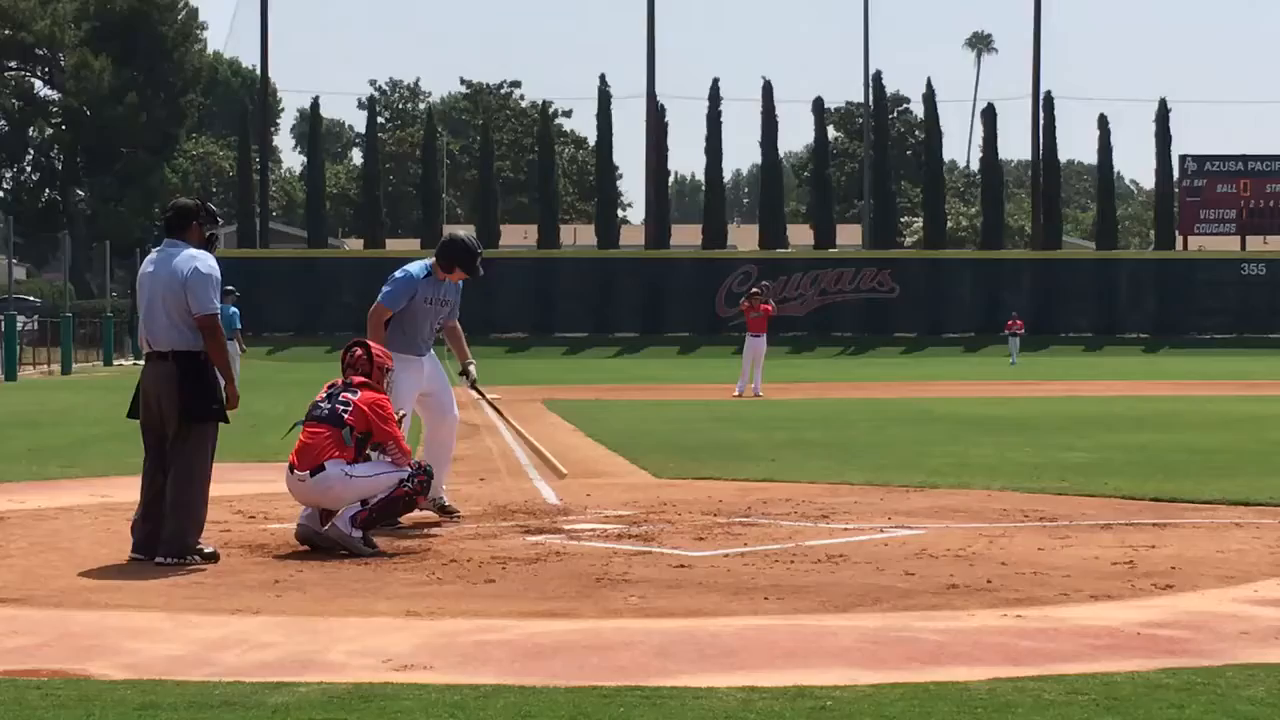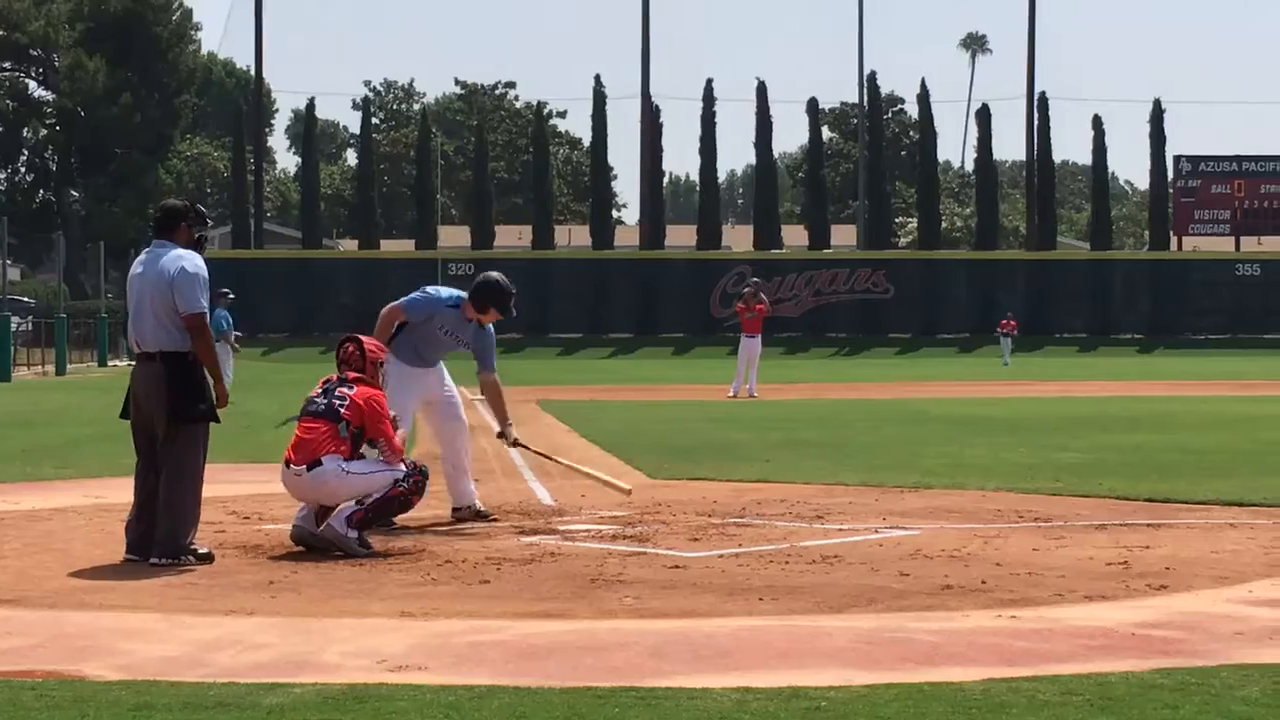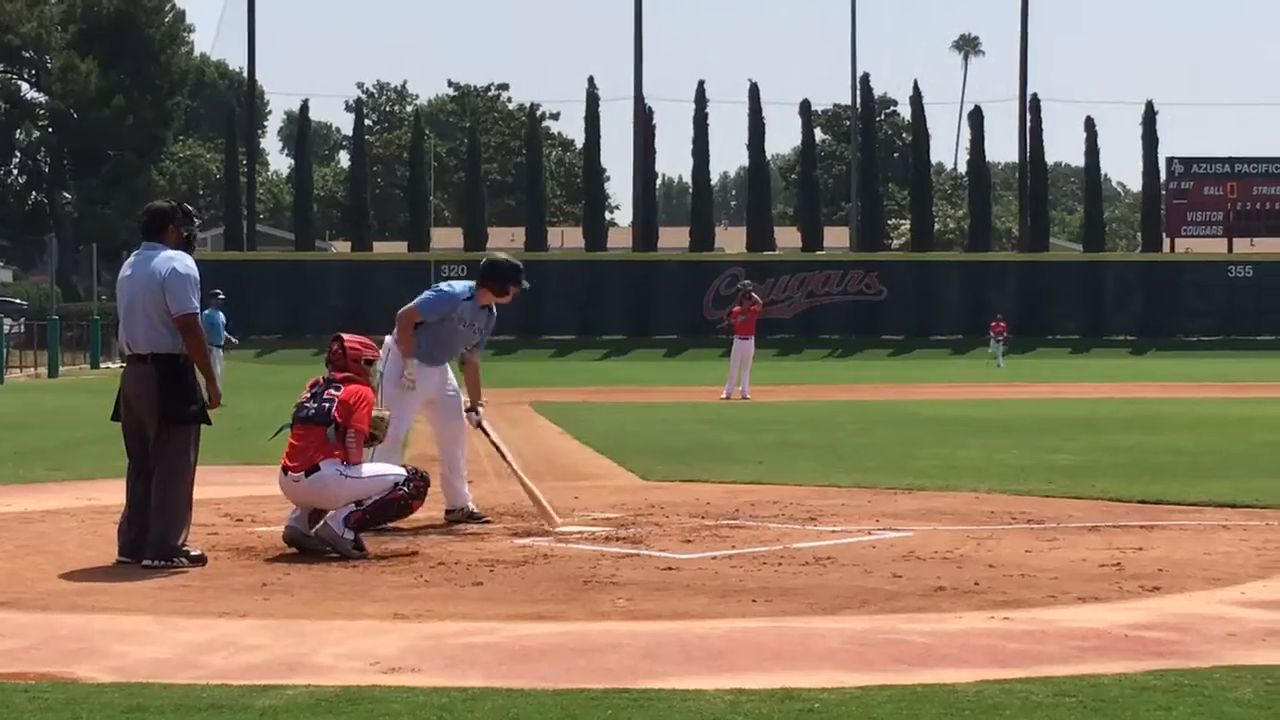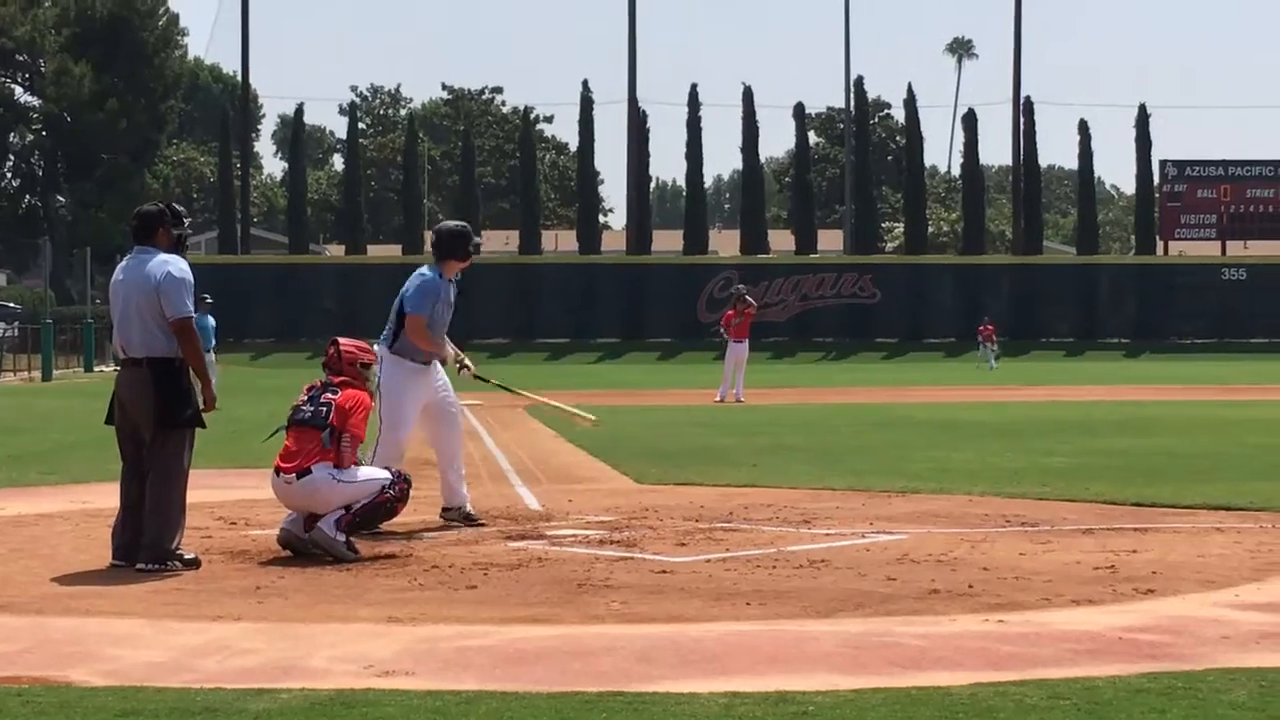
dt=0.3s
person 1, frame 1
left shoulder: (148, 264)
right shoulder: (199, 262)
left elbow: (152, 319)
right elbow: (209, 328)
right wrist: (229, 381)
left hip: (153, 370)
right hip: (188, 372)
left knee: (157, 460)
right knee: (190, 462)
left ankle: (146, 541)
right ankle: (178, 545)
person 1, frame 2
left shoulder: (139, 265)
right shoulder: (187, 262)
left elbow: (145, 319)
right elbow: (197, 327)
right wrist: (218, 381)
left hip: (144, 370)
right hip: (177, 372)
left knee: (149, 461)
right knee: (182, 463)
left ankle: (140, 542)
right ankle: (173, 546)
person 1, frame 3
left shoulder: (128, 267)
right shoulder: (178, 263)
left elbow: (133, 321)
right elbow: (189, 327)
right wrist: (210, 380)
left hip: (134, 372)
right hip: (169, 374)
left knee: (141, 463)
right knee: (173, 464)
left ankle: (133, 543)
right ankle: (165, 548)
person 1, frame 4
left shoulder: (120, 271)
right shoulder: (172, 267)
left elbow: (127, 325)
right elbow: (184, 331)
right wrist: (206, 383)
left hip: (128, 376)
right hip: (163, 378)
left knee: (135, 466)
right knee: (168, 467)
left ankle: (127, 547)
right ankle: (158, 552)
person 2, frame 1
left shoulder: (454, 285)
right shoulder: (409, 278)
left elbow: (450, 326)
right elbow: (376, 318)
left wrist: (468, 361)
left hip: (426, 359)
right hip: (395, 361)
left knee: (446, 421)
left ankle: (433, 493)
person 2, frame 2
left shoulder: (483, 332)
right shoulder: (436, 300)
left elbow: (488, 380)
right elbow: (389, 315)
left wrist: (506, 424)
left hip: (433, 371)
right hip: (399, 367)
left knee: (457, 430)
left ankle: (465, 503)
person 2, frame 3
left shoulder: (489, 314)
right shoulder: (450, 295)
left elbow: (470, 359)
right elbow: (404, 317)
left wrist: (475, 400)
right wrist: (408, 363)
left hip: (437, 368)
right hip: (406, 362)
left knee: (455, 430)
right knee: (394, 432)
left ankle: (458, 505)
person 2, frame 4
left shoulder: (449, 283)
right shoulder: (426, 280)
right elbow: (414, 330)
left wrist: (459, 356)
right wrist: (444, 351)
left hip: (429, 366)
right hip: (398, 366)
left knee: (451, 428)
right knee: (394, 439)
left ankle: (455, 504)
person 3, frame 1
left shoulder: (331, 389)
right shoulder: (375, 399)
right elbow: (401, 457)
right wrist: (396, 431)
left hip: (296, 481)
right hip: (327, 481)
left knee: (360, 463)
right knee: (419, 476)
left ankle: (311, 522)
right ankle: (350, 525)
person 3, frame 2
left shoulder: (326, 384)
right shoulder: (371, 395)
right elbow: (392, 455)
left wrist: (381, 427)
right wrist: (399, 436)
left hip: (291, 476)
right hip: (322, 476)
left knee: (350, 464)
right knee: (414, 476)
left ankle: (307, 523)
right ankle: (346, 526)
person 3, frame 3
left shoulder: (315, 386)
right shoulder: (360, 391)
right elbow: (353, 452)
left wrist: (368, 425)
left hip: (289, 482)
right hip: (321, 481)
right knee: (415, 482)
left ankle: (299, 524)
right ankle: (343, 526)
person 3, frame 4
left shoulder: (312, 391)
right shoulder: (357, 396)
right elbow: (346, 455)
left hip: (281, 484)
right hip: (313, 484)
right knee: (398, 484)
left ankle: (295, 527)
right ankle: (334, 529)
